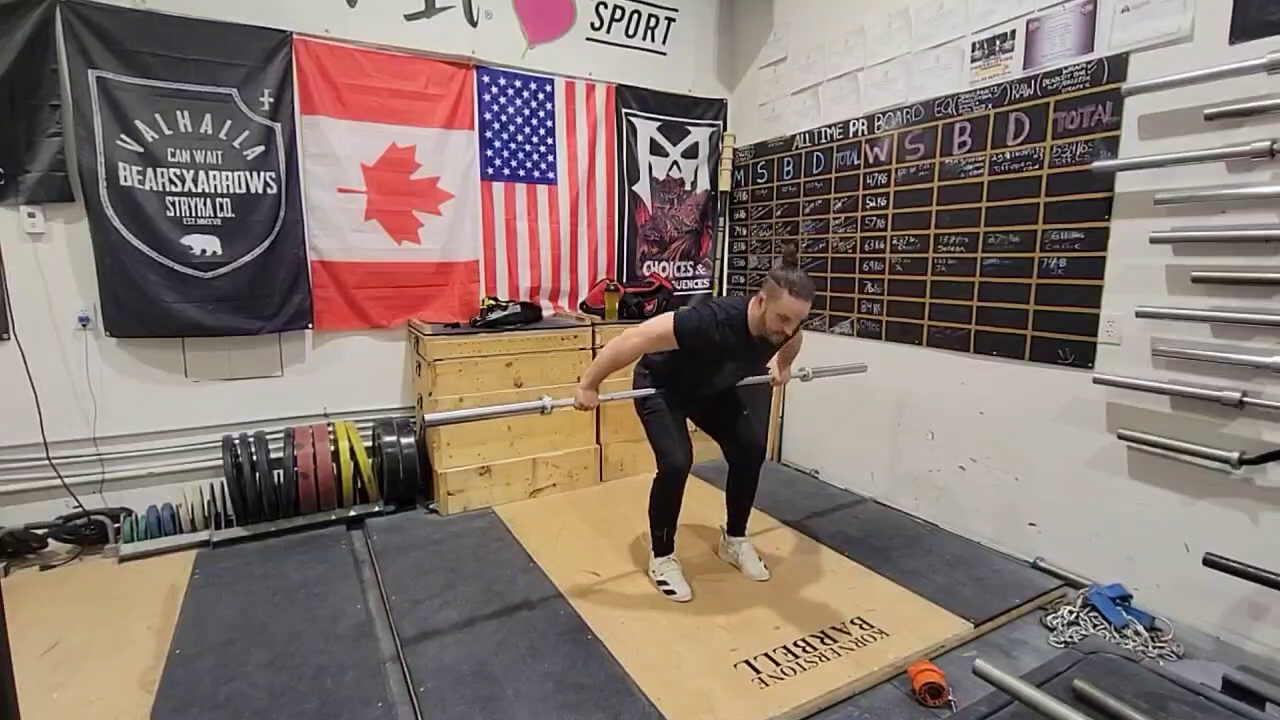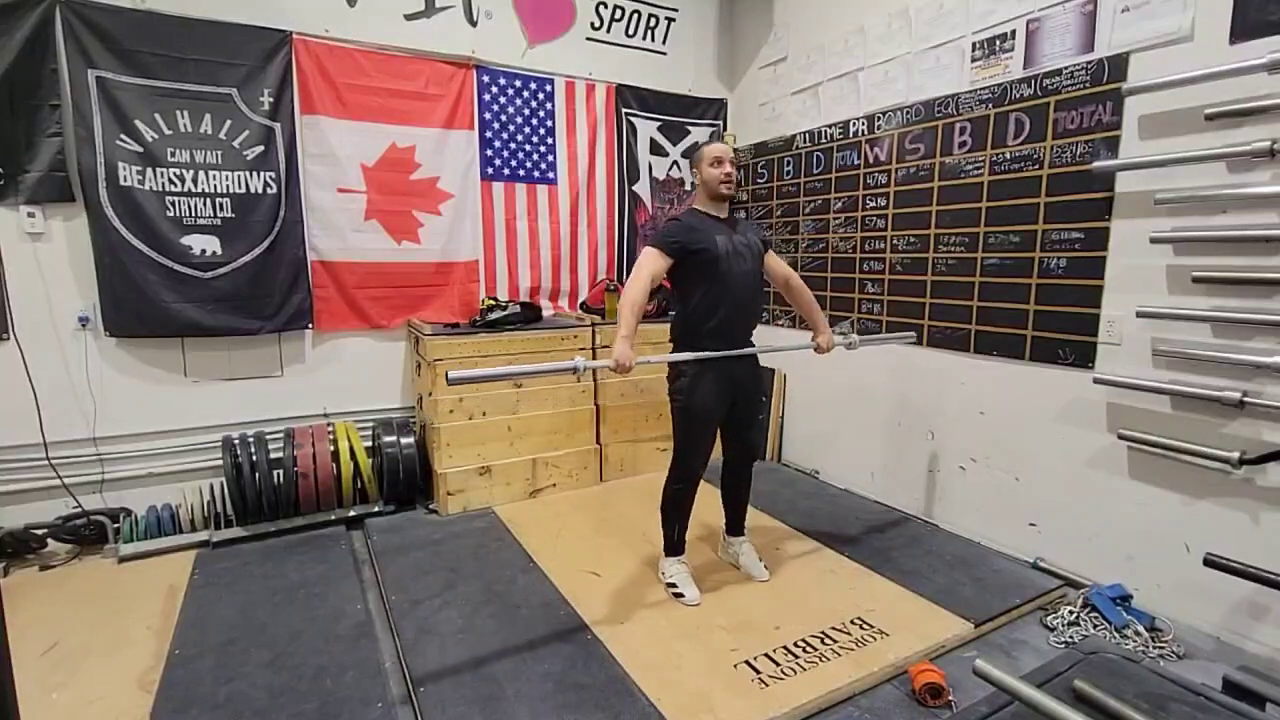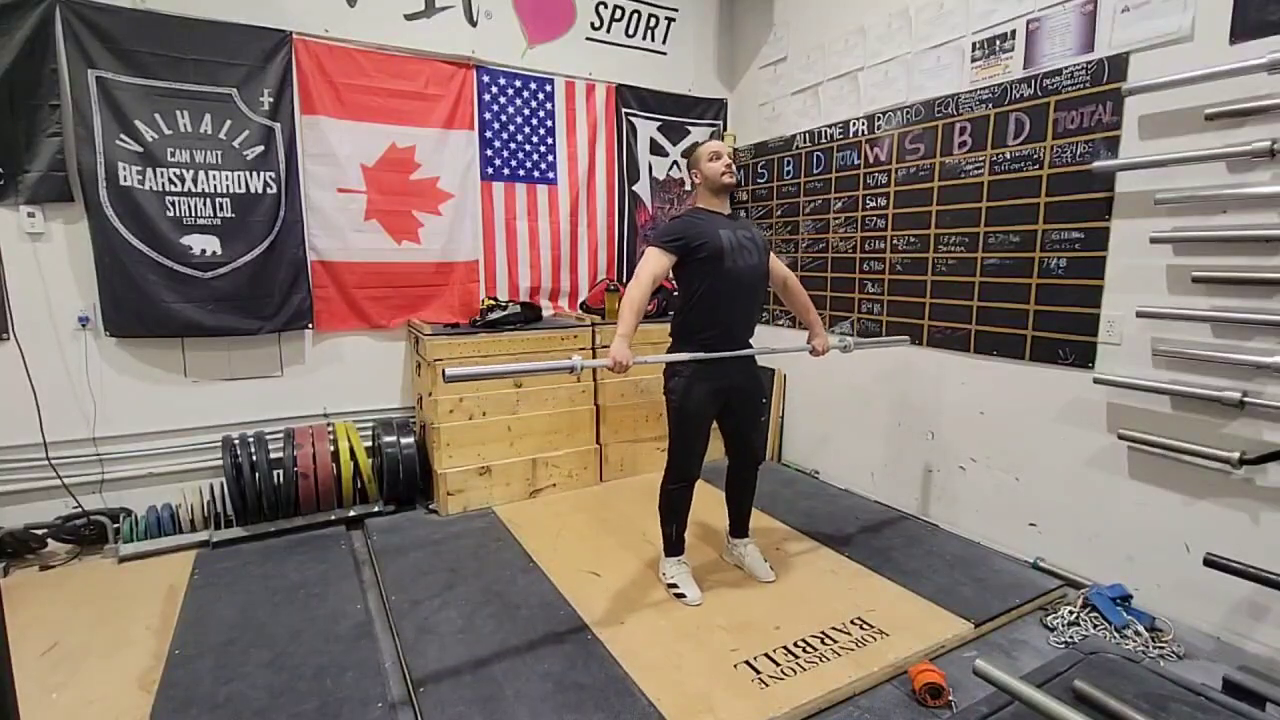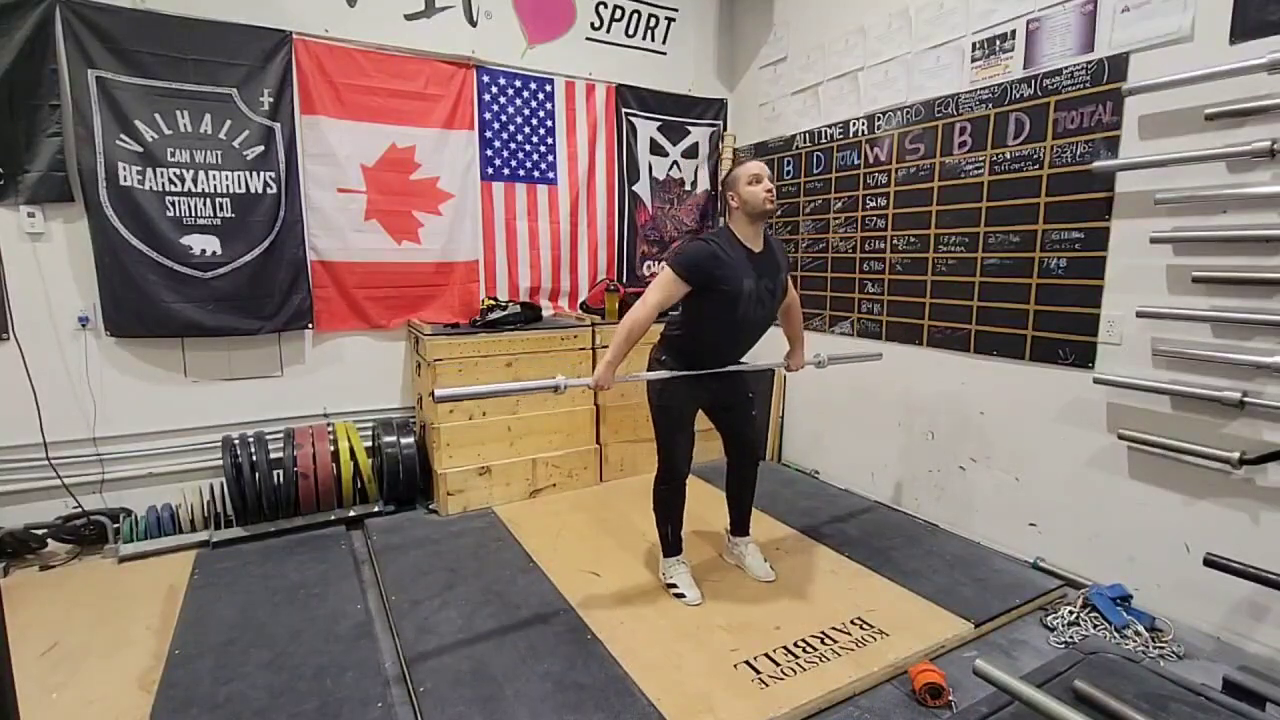
dt=0.7s
person 1, frame 1
left shoulder: (780, 324)
right shoulder: (711, 321)
right elbow: (634, 339)
left wrist: (783, 367)
right wrist: (589, 384)
left hip: (712, 388)
right hip: (661, 385)
left knee: (750, 449)
right knee: (676, 462)
left ankle: (734, 539)
right ankle: (662, 558)
person 1, frame 2
left shoulder: (749, 231)
right shoulder: (681, 229)
left elbow: (786, 278)
right elbow: (639, 281)
left wrist: (820, 326)
right wrist: (624, 341)
left hip: (743, 362)
right hip: (698, 368)
left knee: (743, 455)
right knee: (689, 465)
left ankle: (734, 539)
right ankle: (673, 559)
person 1, frame 3
left shoulder: (749, 231)
right shoulder: (684, 227)
left elbow: (784, 280)
right elbow: (643, 280)
left wrist: (816, 328)
right wrist: (622, 340)
left hip: (741, 363)
right hip: (694, 367)
left knee: (748, 457)
right knee: (684, 467)
left ankle: (738, 541)
right ankle: (673, 559)
person 1, frame 4
left shoulder: (775, 252)
right shoulder: (707, 252)
left elbow: (788, 302)
right elbow: (649, 306)
left wrist: (797, 349)
right wrist: (609, 364)
left hip: (726, 369)
right hip: (677, 370)
left knee: (747, 451)
right knee: (676, 465)
left ankle: (738, 540)
right ankle: (672, 560)
